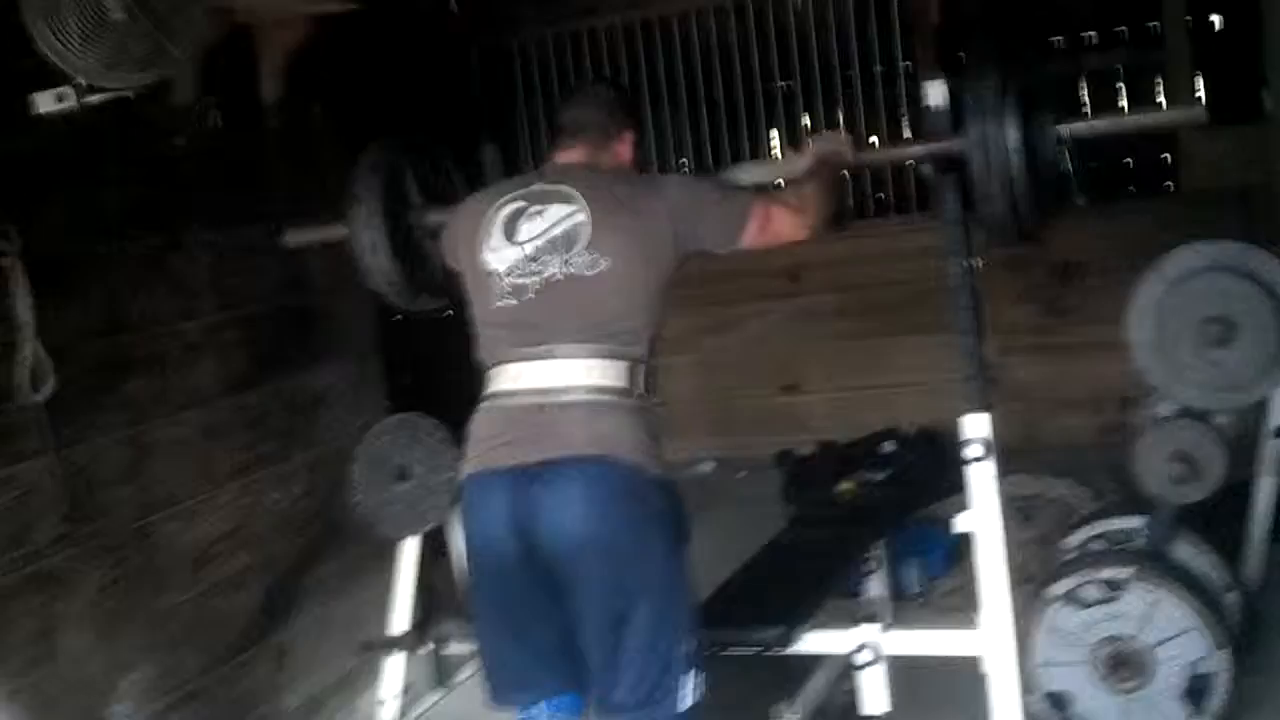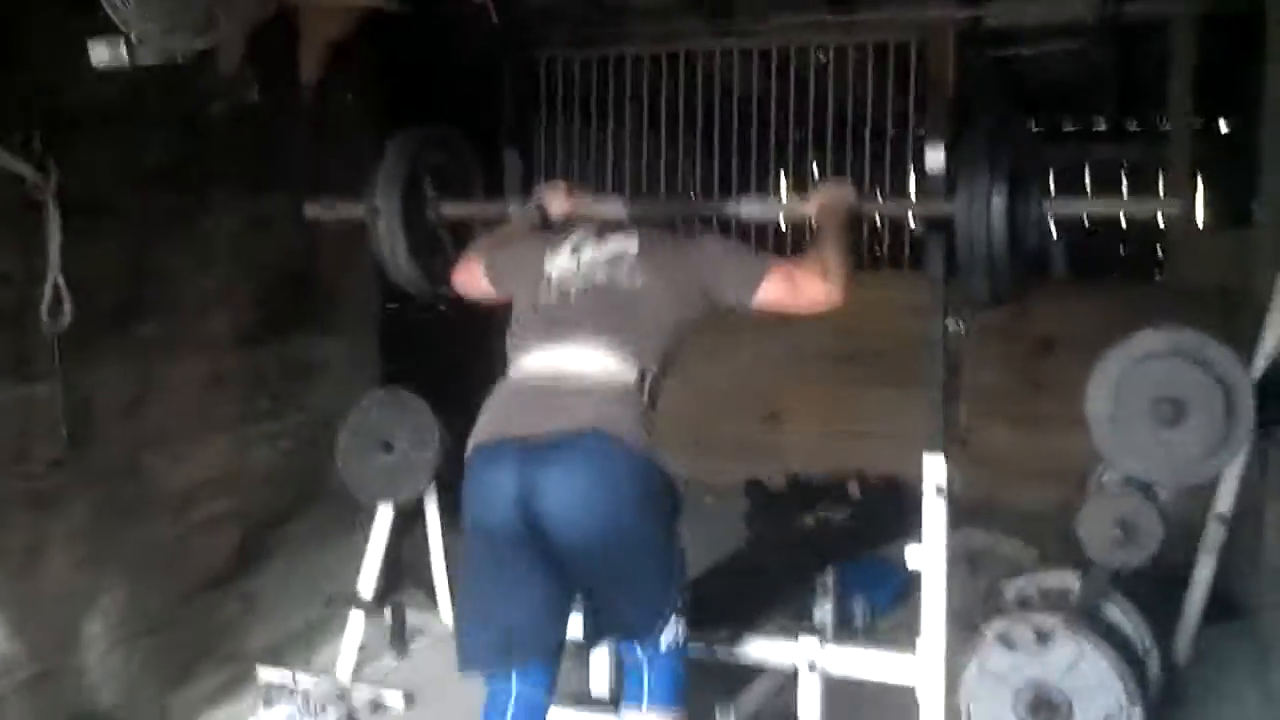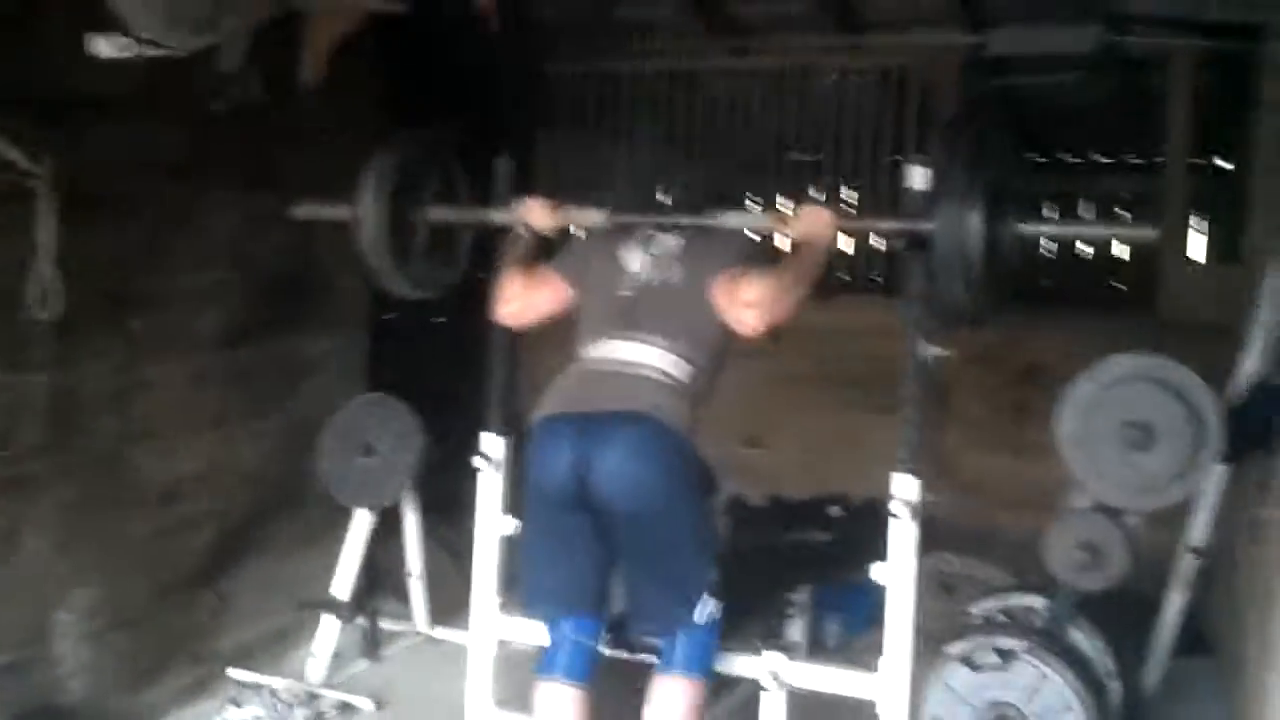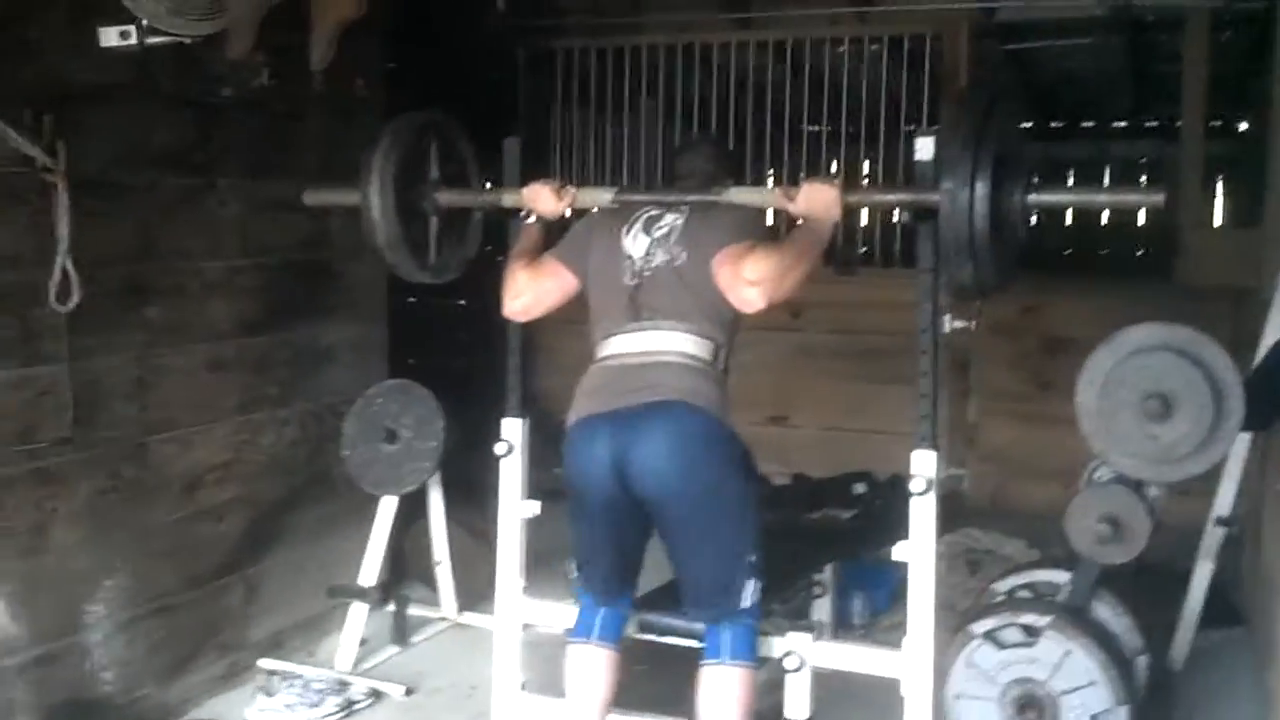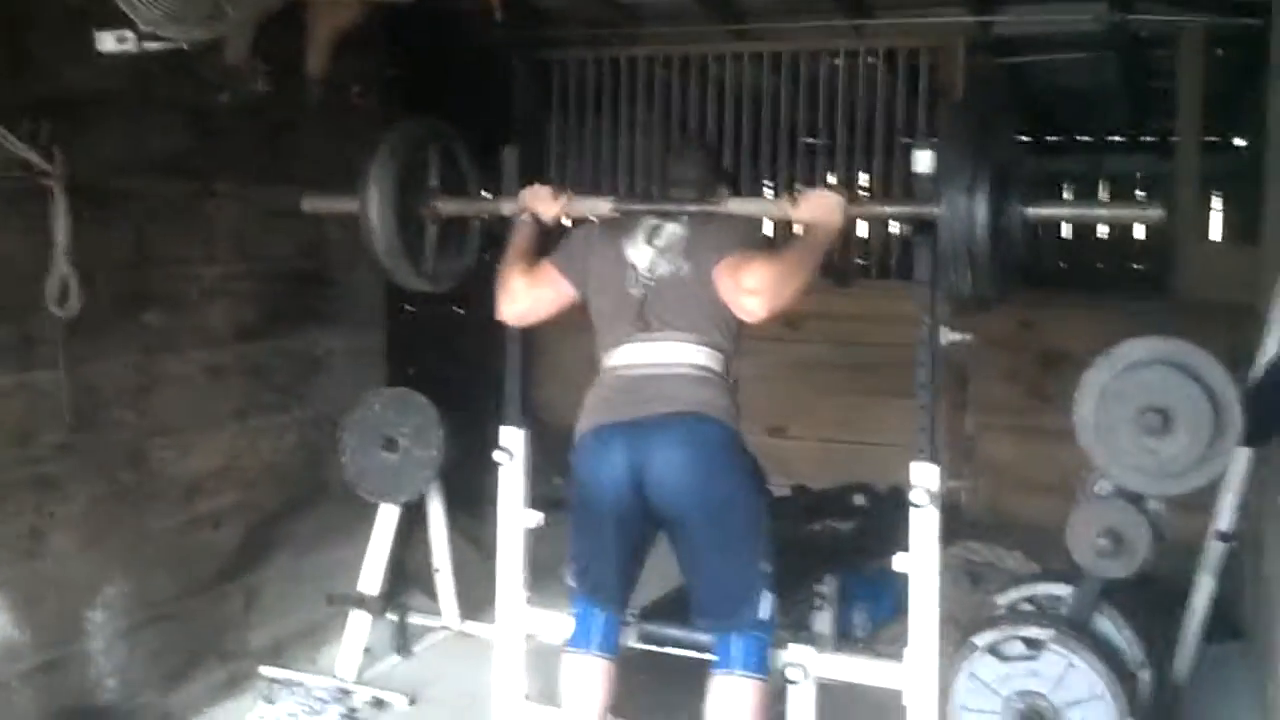
dt=1s
person 1, frame 1
left shoulder: (475, 216)
right shoulder: (654, 200)
right elbow: (793, 220)
right wrist: (825, 163)
left hip: (490, 481)
right hip: (601, 472)
person 1, frame 2
left shoulder: (544, 248)
right shoulder: (692, 255)
left elbow: (465, 277)
right elbow: (820, 289)
right wrist: (829, 217)
left hip: (494, 458)
right hip: (600, 460)
right knee: (652, 644)
person 1, frame 3
left shoulder: (604, 246)
right shoulder: (727, 248)
left elbow: (511, 307)
right elbow: (752, 311)
left wrist: (529, 231)
right wrist: (813, 246)
left hip: (555, 434)
right hip: (644, 440)
left knee: (569, 631)
right knee: (689, 627)
person 1, frame 4
left shoulder: (601, 226)
right shoulder: (731, 220)
left elbow: (519, 300)
right elbow: (753, 287)
left wrist: (535, 218)
right wrist: (817, 221)
left hip: (590, 429)
right hip: (682, 427)
left knee: (601, 600)
right knee: (730, 613)
person 1, frame 5
left shoulder: (600, 235)
right shoulder: (729, 229)
left elbow: (514, 304)
right elbow: (756, 295)
left wrist: (529, 222)
right wrist: (820, 229)
left hip: (602, 439)
right hip: (695, 438)
left knee: (595, 608)
right knee: (742, 625)
